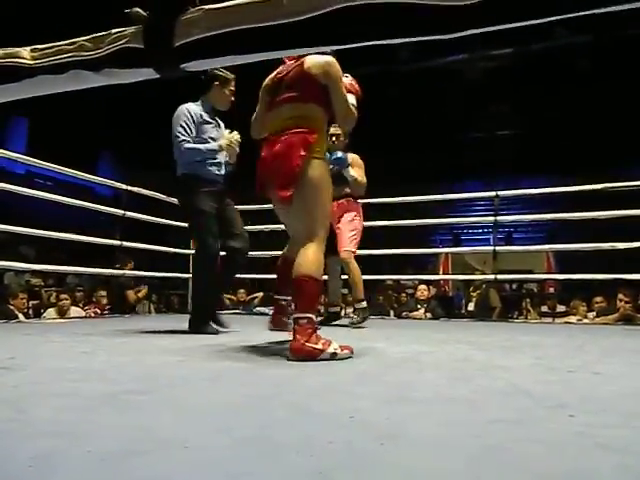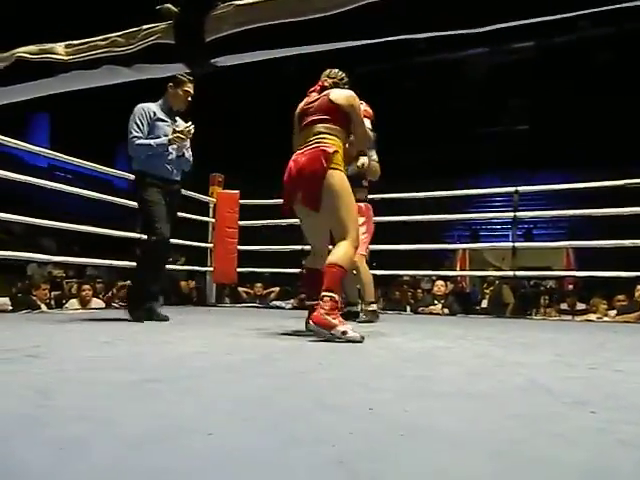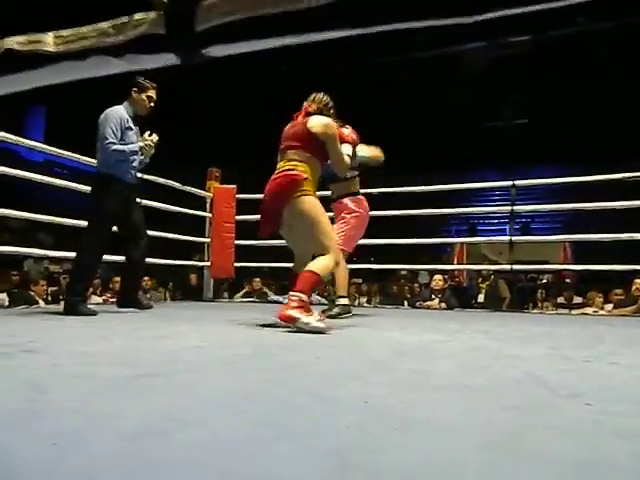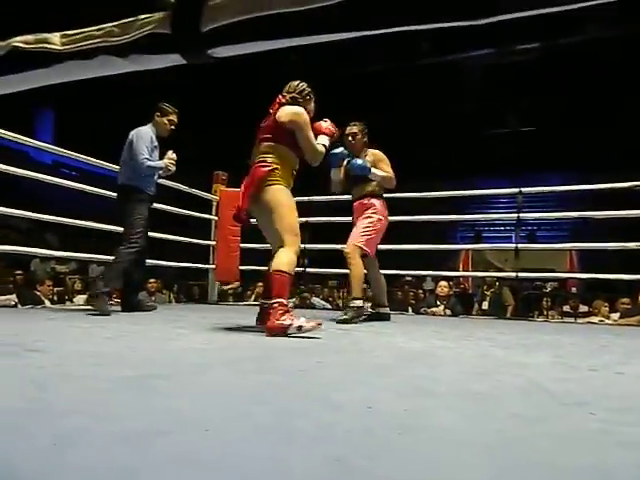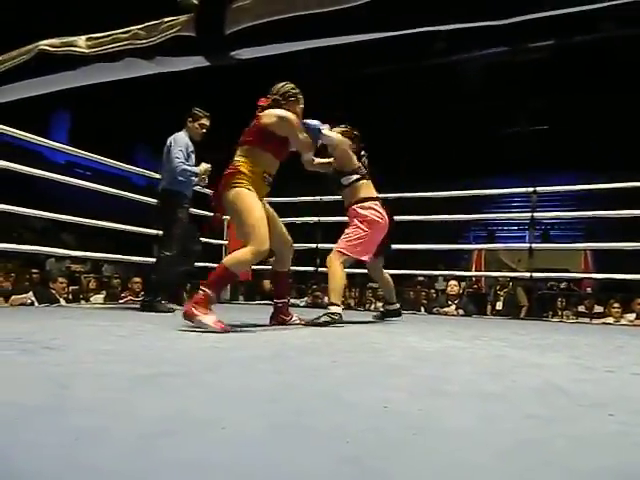
dt=0.5s
person 1, frame 1
left shoulder: (274, 76)
right shoulder: (325, 63)
left elbow: (257, 130)
right elbow: (347, 121)
right wrist: (350, 93)
left hip: (272, 157)
right hip: (304, 153)
left knee: (299, 238)
right knee: (315, 239)
left ankle: (281, 311)
right ankle: (305, 334)
person 1, frame 2
left shoulder: (304, 104)
right shoulder: (346, 96)
right elbow: (364, 142)
right wrist: (365, 121)
left hip: (297, 169)
right hip: (324, 166)
left knee: (319, 248)
right knee: (348, 238)
left ankle: (316, 312)
right ankle: (327, 311)
person 1, frame 3
left shoulder: (292, 126)
right shoulder: (326, 124)
right elbow: (342, 169)
left hip: (277, 192)
right hip: (297, 191)
left knee: (305, 253)
right knee: (329, 254)
left ankle: (296, 305)
right ankle: (296, 307)
person 1, frame 4
left shoulder: (273, 117)
right shoulder: (296, 113)
right elbow: (314, 157)
right wrist: (325, 135)
left hip: (258, 185)
right hip: (272, 181)
left knee: (282, 246)
right knee: (290, 245)
left ankle: (268, 312)
right ankle: (278, 315)
person 1, frame 5
left shoulder: (263, 118)
right shoulder: (283, 117)
right elbow: (307, 148)
left hip: (249, 188)
right hip: (242, 184)
left knee: (285, 247)
right knee: (258, 247)
left ankle: (281, 312)
right ankle: (199, 304)
person 2, frame 1
left shoulder: (219, 124)
right shoulder: (188, 111)
right elbow: (182, 150)
left wrist: (230, 154)
right wrist: (218, 146)
left hip: (218, 189)
right hip: (196, 188)
left knee: (239, 243)
right knee: (208, 250)
left ankle: (209, 303)
right ankle: (200, 318)
person 2, frame 2
left shoulder: (185, 123)
right shoulder: (145, 111)
left elbow: (188, 163)
right elbow: (134, 146)
left wrist: (182, 149)
right wrist: (168, 140)
left hip: (173, 187)
right hip: (151, 184)
left knee: (161, 241)
right knee: (159, 235)
left ankle: (146, 302)
right ankle: (140, 299)
person 2, frame 3
left shoulder: (134, 125)
right shoulder: (115, 114)
right elbow: (108, 150)
left wrist: (146, 154)
right wrist: (138, 147)
left hip: (127, 189)
right hip: (109, 187)
left knee: (138, 238)
right knee: (94, 241)
left ankle: (129, 294)
right ankle: (74, 299)
person 2, frame 4
left shoulder: (151, 138)
right shoulder: (143, 133)
right elbow: (141, 165)
left wrist: (163, 171)
right wrist: (163, 163)
left hip: (140, 198)
right hip: (134, 197)
left knee: (138, 246)
right knee: (133, 244)
left ankle: (130, 297)
right ankle: (100, 291)
person 2, frame 5
left shoulder: (186, 143)
right shoulder: (180, 139)
right elbow: (176, 168)
left wrist: (197, 180)
right wrist: (198, 170)
left hip: (178, 201)
right hip: (175, 200)
left knee: (191, 248)
right knee: (171, 249)
left ankle: (170, 291)
right ankle: (152, 298)
person 3, frame 1
left shoulder: (353, 159)
left elbow: (361, 188)
left wrist: (346, 169)
left hip: (349, 209)
right hip: (329, 212)
left knee: (346, 255)
right knee: (331, 262)
left ankle: (360, 305)
right ankle: (333, 309)
person 3, frame 2
left shoulder: (363, 161)
left elbow: (374, 175)
left wrist: (369, 147)
left hip: (360, 211)
left knee: (357, 258)
left ankle: (371, 307)
right ankle: (352, 307)
person 3, frame 3
left shoulder: (347, 150)
left elbow: (378, 155)
left wrist: (354, 153)
left hip: (353, 206)
right hip: (340, 208)
left ankle: (343, 303)
right ankle: (341, 301)
person 3, frame 4
left shoulder: (374, 155)
right shoulder: (346, 162)
left elbow: (391, 181)
right elbow: (336, 189)
left wrist: (369, 171)
right wrist: (334, 168)
left hip: (374, 209)
right hip: (359, 211)
left knee: (352, 251)
right knee: (369, 263)
left ankle: (357, 305)
right ankle: (382, 309)
person 3, frame 5
left shoulder: (345, 155)
right shoulder: (338, 162)
left elbow: (339, 142)
left wrist: (320, 131)
left hip: (367, 216)
right hip: (374, 217)
left knee: (335, 259)
right knee: (374, 267)
left ankle: (334, 311)
right ankle: (392, 306)
